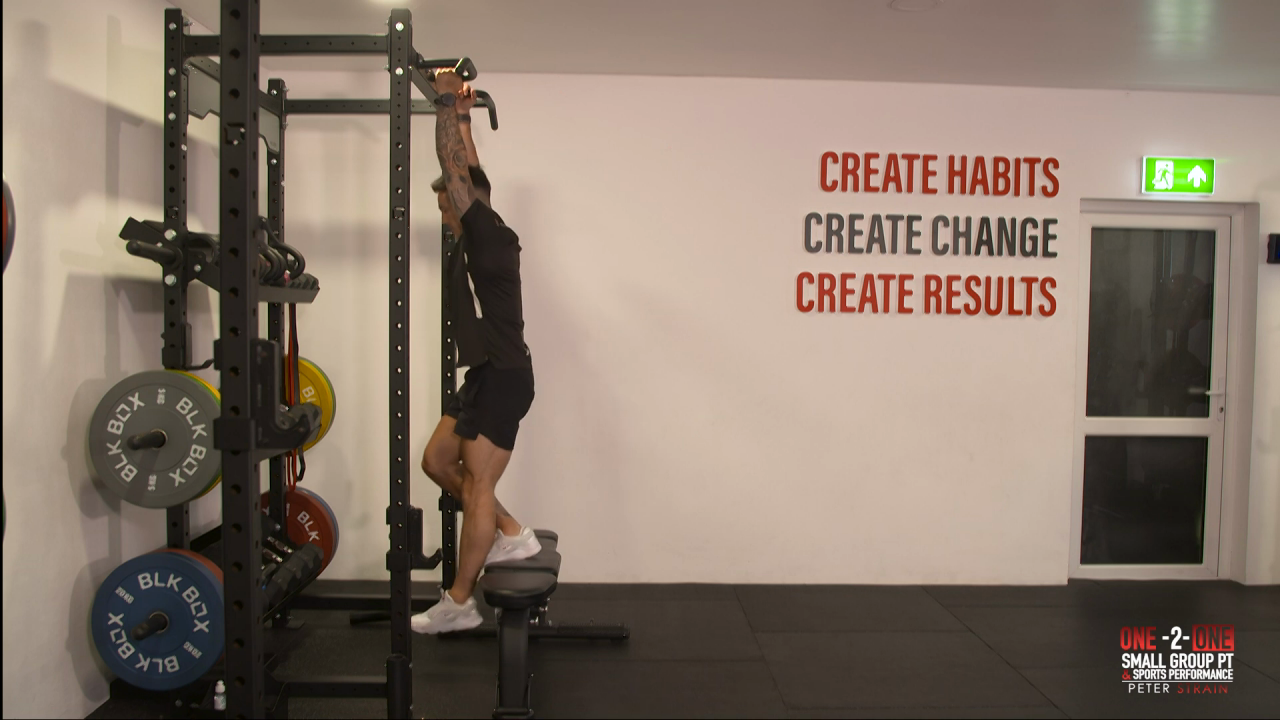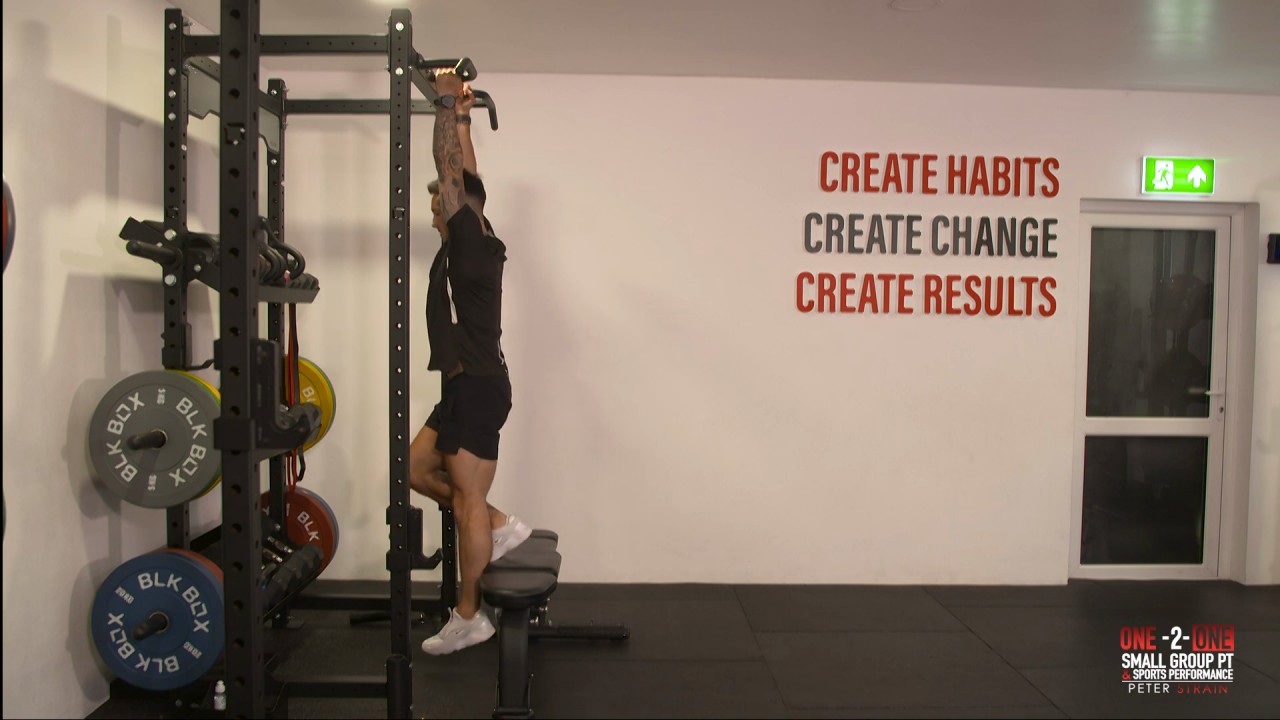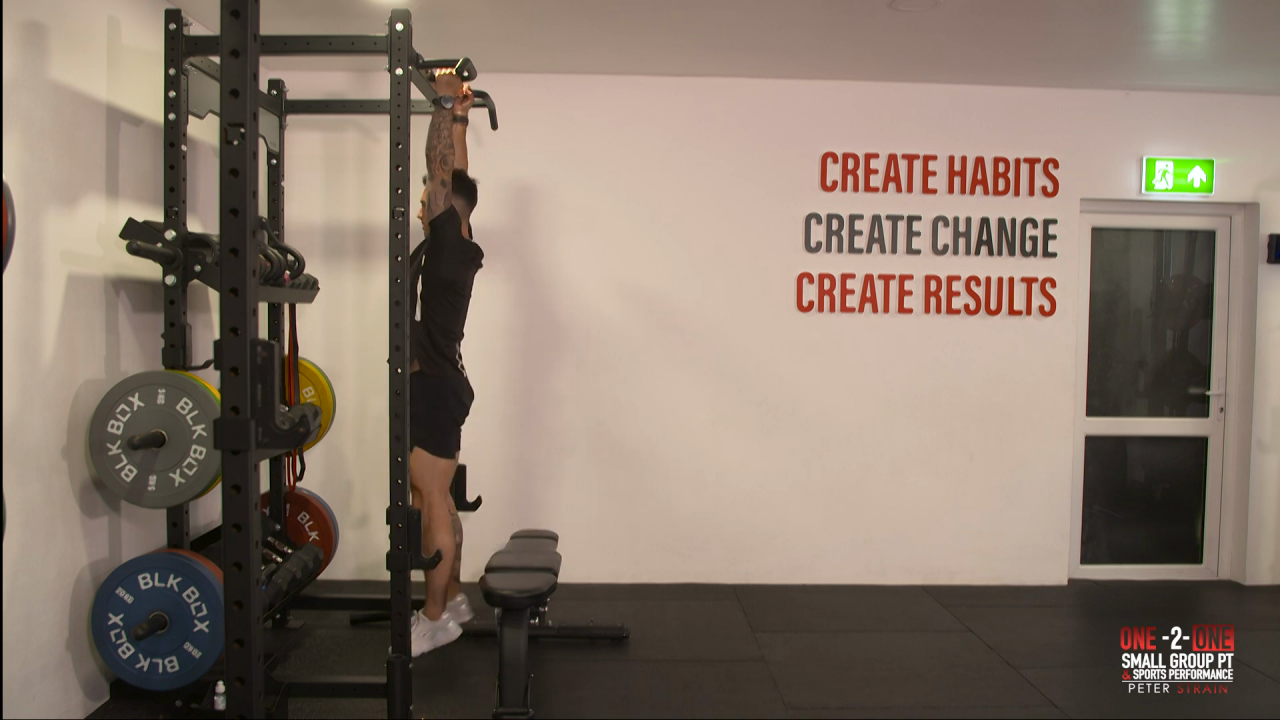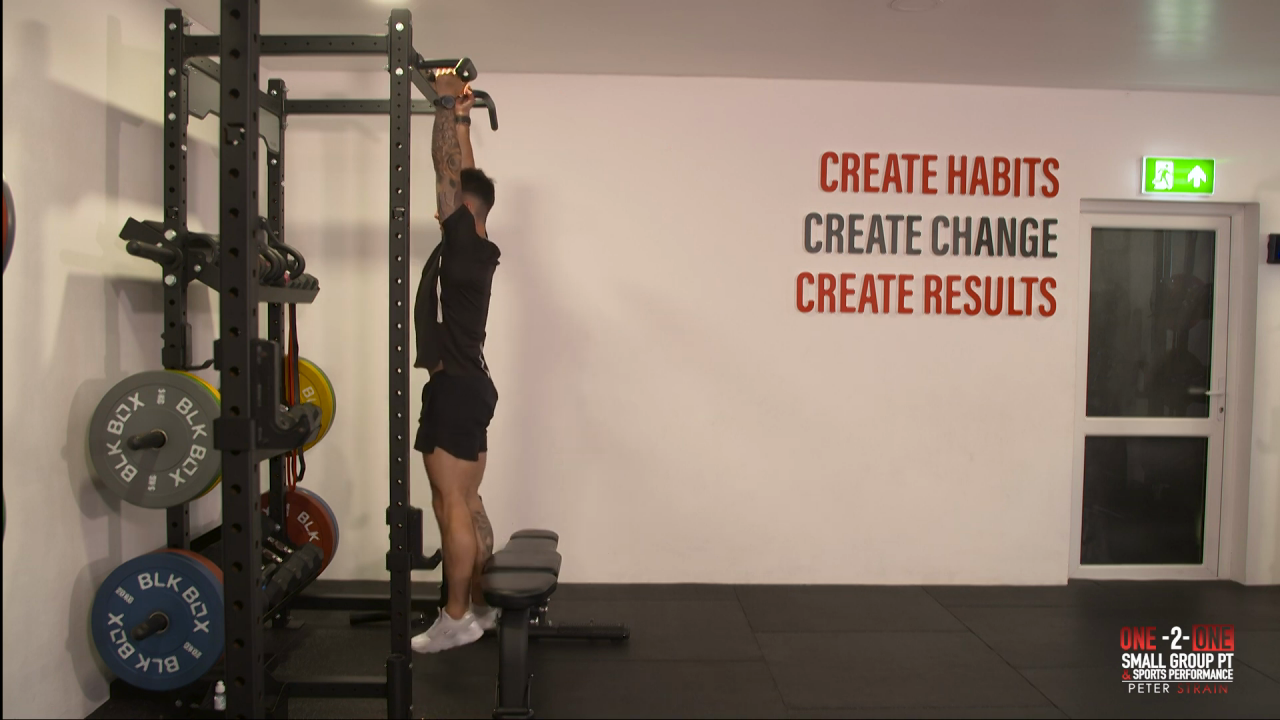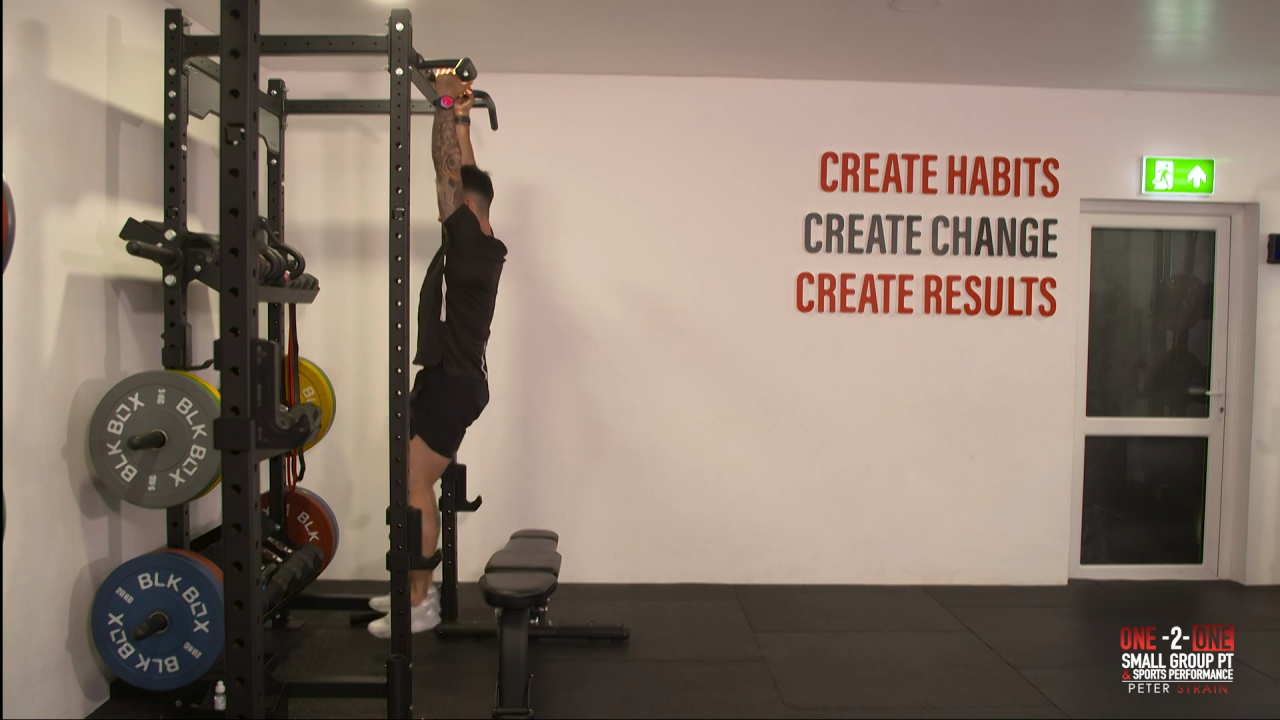
dt=1s
person 1, frame 1
left shoulder: (487, 235)
right shoulder: (480, 239)
left elbow: (454, 168)
right elbow: (466, 171)
left wrist: (447, 102)
right wrist: (461, 115)
left hip: (501, 379)
right hip: (486, 377)
left knee: (477, 487)
right knee: (437, 461)
left ankle: (459, 601)
right ankle: (511, 535)
person 1, frame 2
left shoulder: (469, 239)
right shoulder: (472, 242)
left elbow: (450, 169)
right elbow: (463, 173)
left wrist: (449, 105)
right wrist: (461, 116)
left hip: (477, 387)
right hip: (467, 386)
left knee: (467, 501)
right knee: (416, 470)
left ankle: (468, 618)
right ankle: (499, 525)
person 1, frame 3
left shoulder: (446, 240)
right shoulder: (456, 243)
left elbow: (441, 167)
right elbow: (455, 175)
left wrist: (444, 105)
right wrist: (459, 116)
left hip: (432, 386)
right hip: (442, 382)
left knee: (429, 506)
right knee: (436, 501)
left ankle: (436, 618)
right ankle: (448, 596)
person 1, frame 4
left shoulder: (463, 243)
right shoulder: (474, 248)
left elbow: (447, 171)
right elbow: (462, 174)
left wrist: (446, 106)
right wrist: (460, 117)
left hip: (455, 388)
right hip: (465, 385)
left knee: (451, 506)
right knee: (465, 504)
left ankle: (458, 617)
right ankle: (477, 605)
person 1, frame 5
left shoulder: (467, 240)
right shoulder: (478, 245)
left elbow: (446, 172)
right elbow: (462, 172)
left wrist: (445, 107)
right wrist: (460, 117)
left hip: (450, 383)
right hip: (456, 379)
left knee: (411, 491)
right knee: (414, 488)
left ankle: (416, 602)
right ankle: (417, 588)
